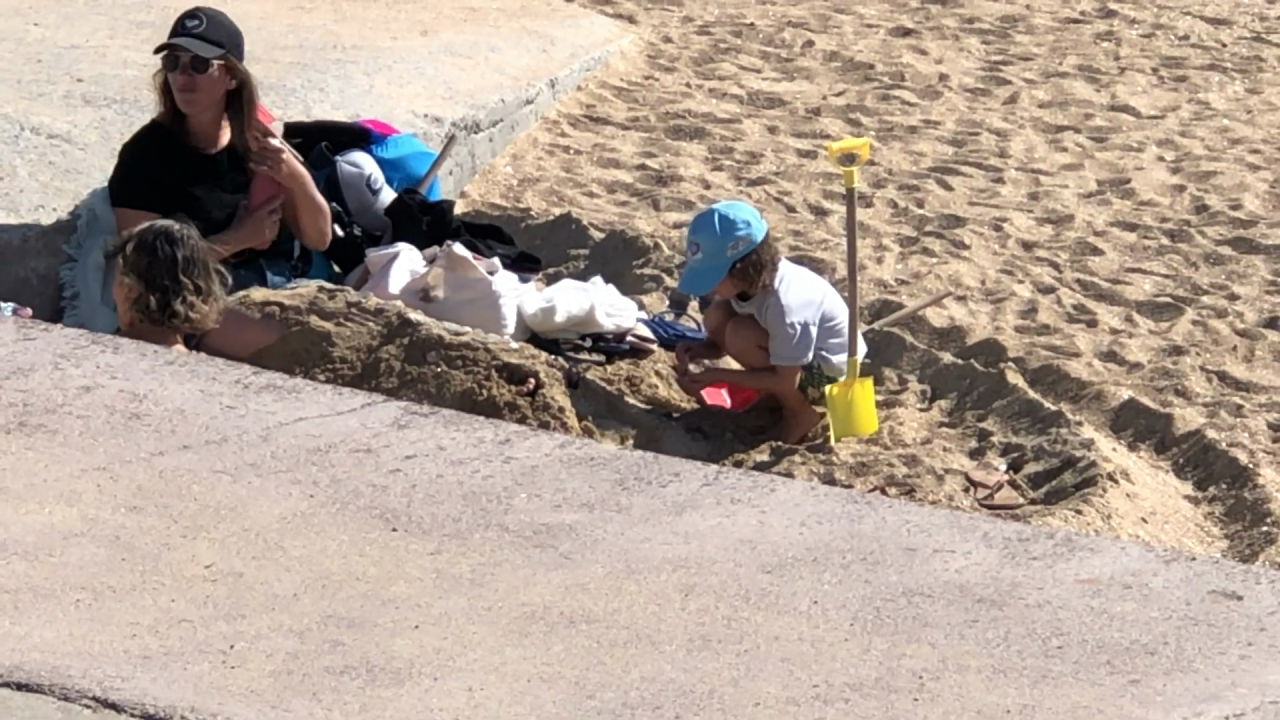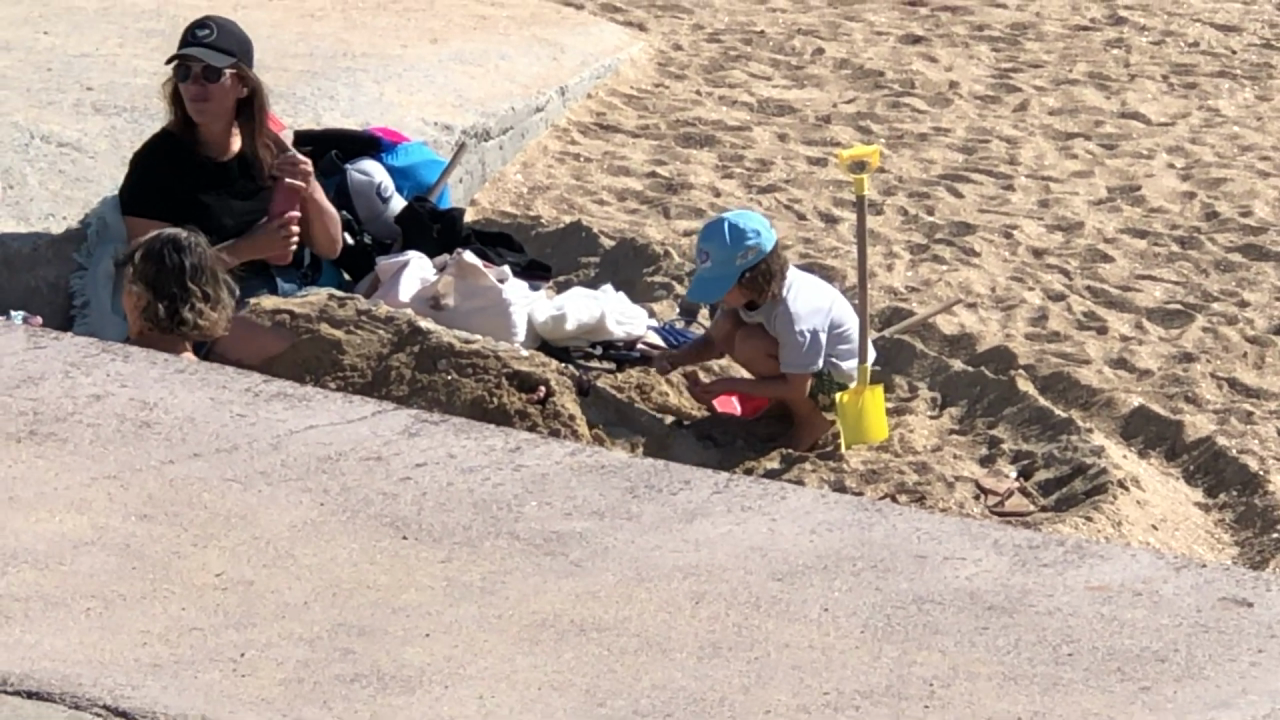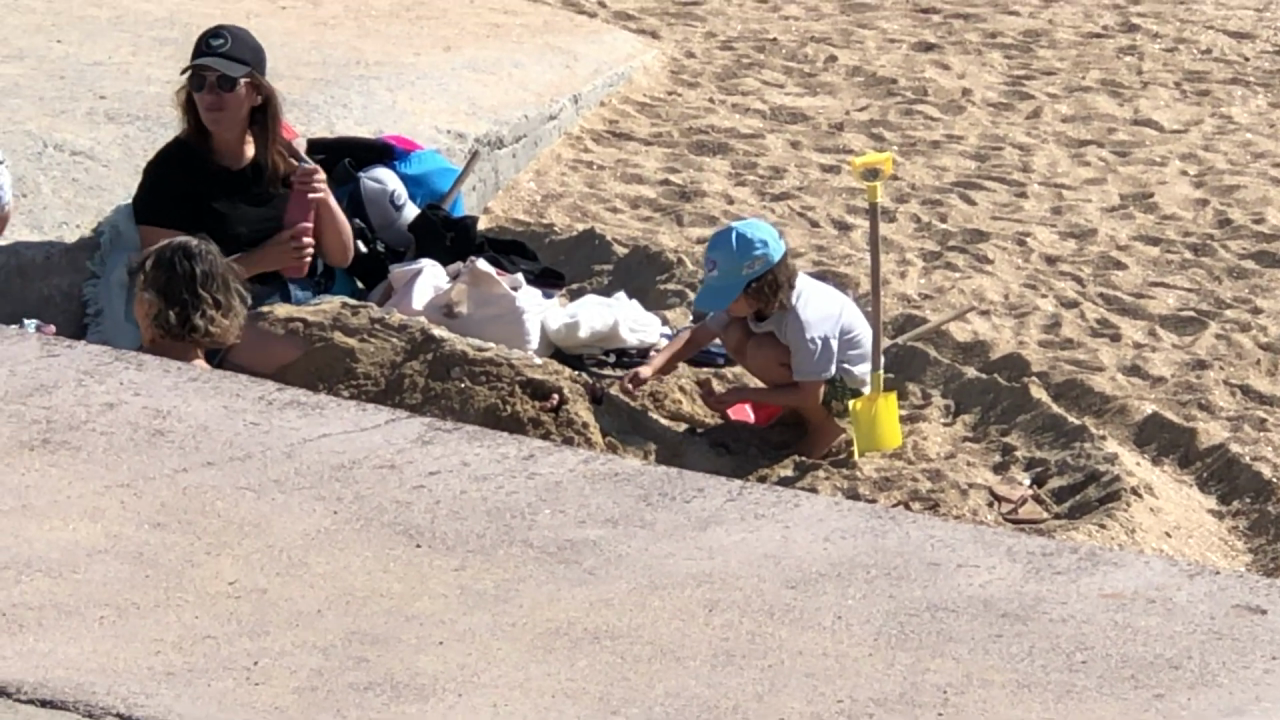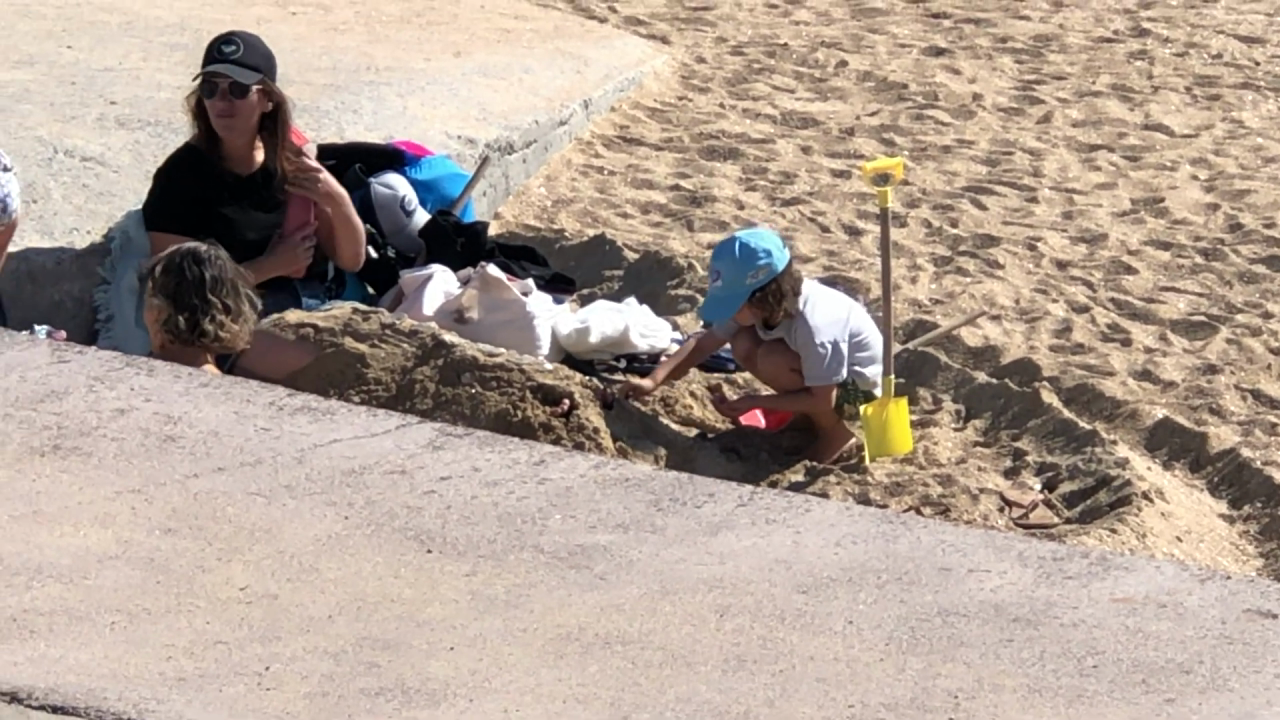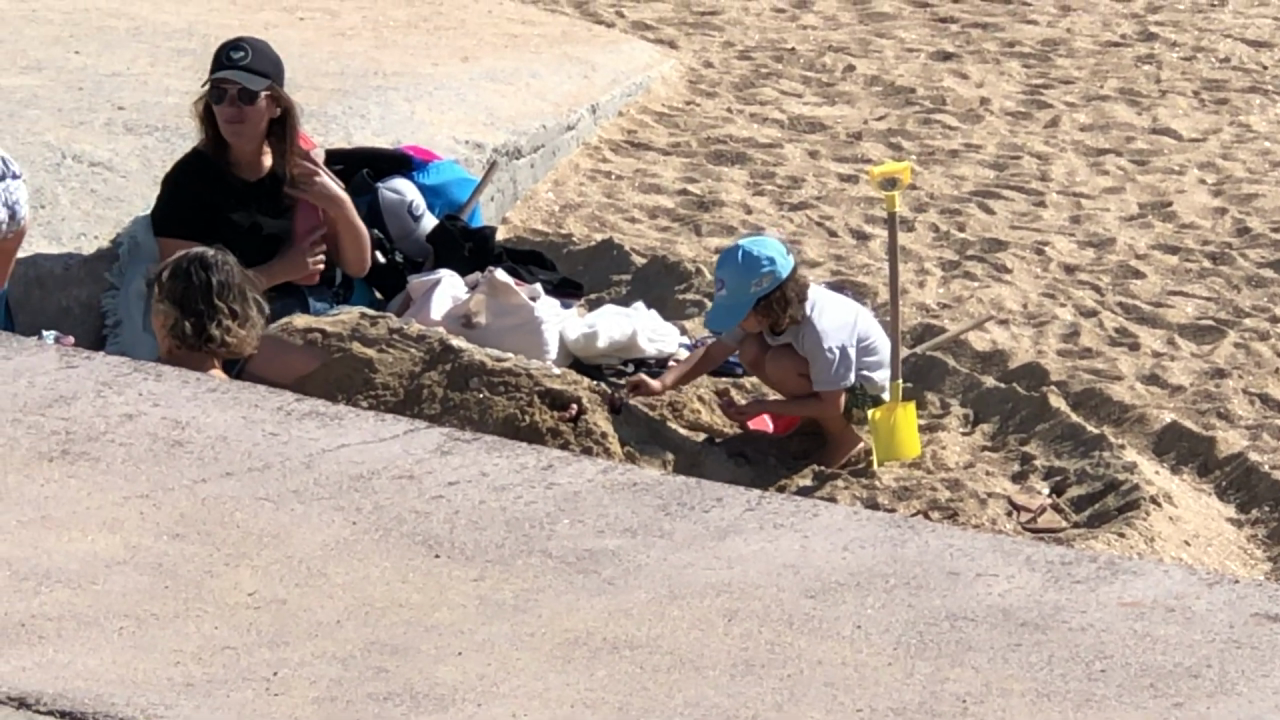
dt=0.2s
person 1, frame 1
left shoulder: (256, 140)
right shoulder: (147, 153)
left elbow: (319, 239)
left wrist: (298, 179)
right wrist: (235, 239)
left hip: (282, 287)
person 1, frame 2
left shoulder: (267, 147)
right shoulder: (159, 161)
left elbow: (329, 247)
left wrist: (311, 191)
right wrist: (245, 249)
left hip: (291, 295)
person 1, frame 3
left shoulder: (279, 155)
right shoulder: (172, 169)
left elbow: (341, 256)
left wrist: (324, 200)
right wrist: (258, 261)
left hip: (305, 302)
person 1, frame 4
left shoulder: (290, 162)
right shoulder: (182, 176)
left elbow: (351, 260)
left wrist: (339, 201)
right wrist: (269, 266)
left hip: (315, 309)
person 1, frame 5
left shoulder: (297, 165)
right shoulder: (188, 187)
left elbow: (358, 264)
left wrist: (341, 204)
right wrist: (277, 270)
left hip: (324, 315)
person 2, frame 1
left shoulder: (785, 303)
right shoulder: (744, 280)
left elbow: (786, 380)
right elbow: (719, 342)
left wrist: (718, 376)
right wrist: (699, 349)
left hip: (828, 373)
left knee: (741, 335)
right knee: (716, 318)
left ankle: (800, 412)
right ankle: (777, 396)
person 2, frame 2
left shoulder: (794, 311)
right shoulder: (749, 289)
left elbow: (796, 387)
right elbow: (715, 342)
left wrist: (727, 386)
right wrist: (679, 356)
left hip: (838, 379)
right hip: (803, 365)
left knee: (749, 344)
right knee: (725, 328)
left ankle: (811, 419)
right ankle: (797, 405)
person 2, frame 3
left shoulder: (804, 319)
right shoulder: (754, 298)
left elbow: (812, 395)
right elbow: (698, 334)
left wrist: (745, 395)
right wrist: (652, 367)
left hip: (850, 384)
right hip: (814, 371)
left knee: (760, 353)
right knee: (735, 336)
left ankle: (826, 427)
right ankle: (809, 411)
person 2, frame 4
left shoulder: (813, 324)
right shoulder: (762, 305)
left elbow: (823, 400)
right elbow: (704, 343)
left wrist: (756, 402)
right wrist: (653, 381)
left hip: (859, 386)
right hip: (820, 378)
left knee: (772, 359)
right knee: (743, 345)
left ankle: (835, 431)
right ankle: (815, 415)
person 2, frame 5
left shoulder: (821, 330)
right shoulder: (768, 310)
left elbow: (832, 404)
right elbow: (715, 351)
left wrist: (764, 407)
right wrist: (662, 383)
left hip: (866, 390)
right hip: (830, 375)
left knee: (780, 364)
right knee: (751, 351)
left ankle: (843, 436)
right ankle: (823, 420)
